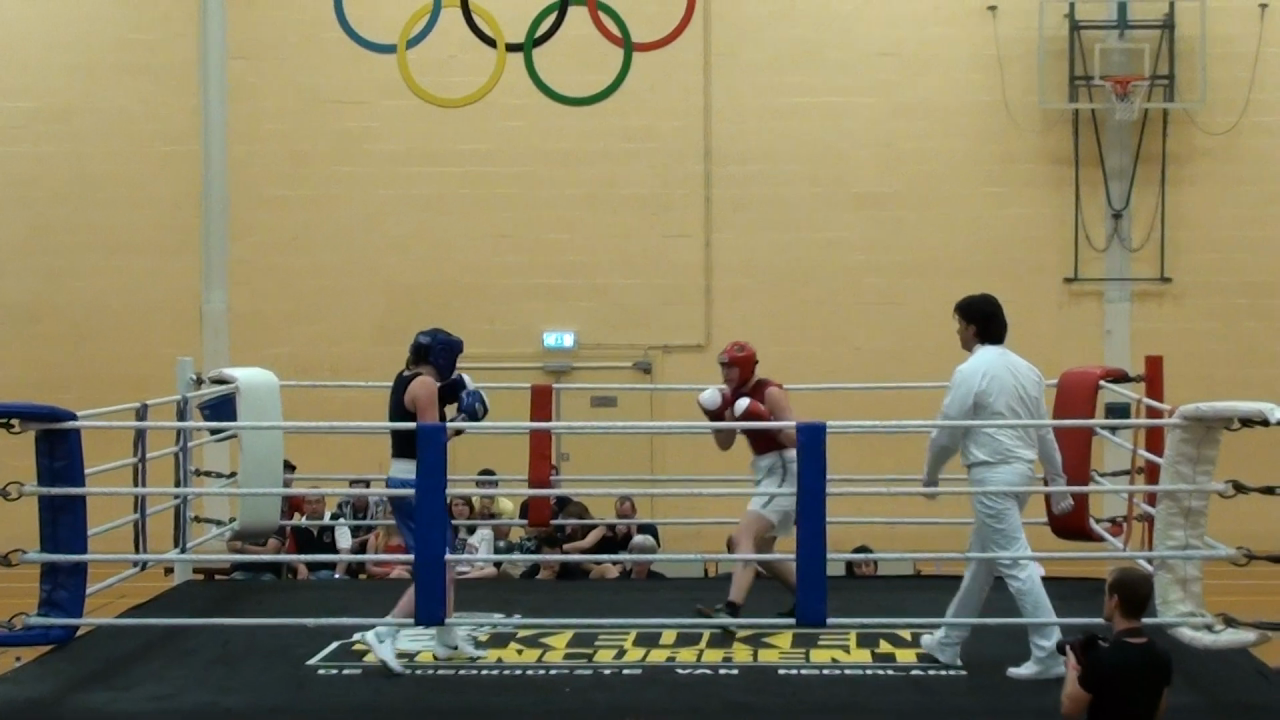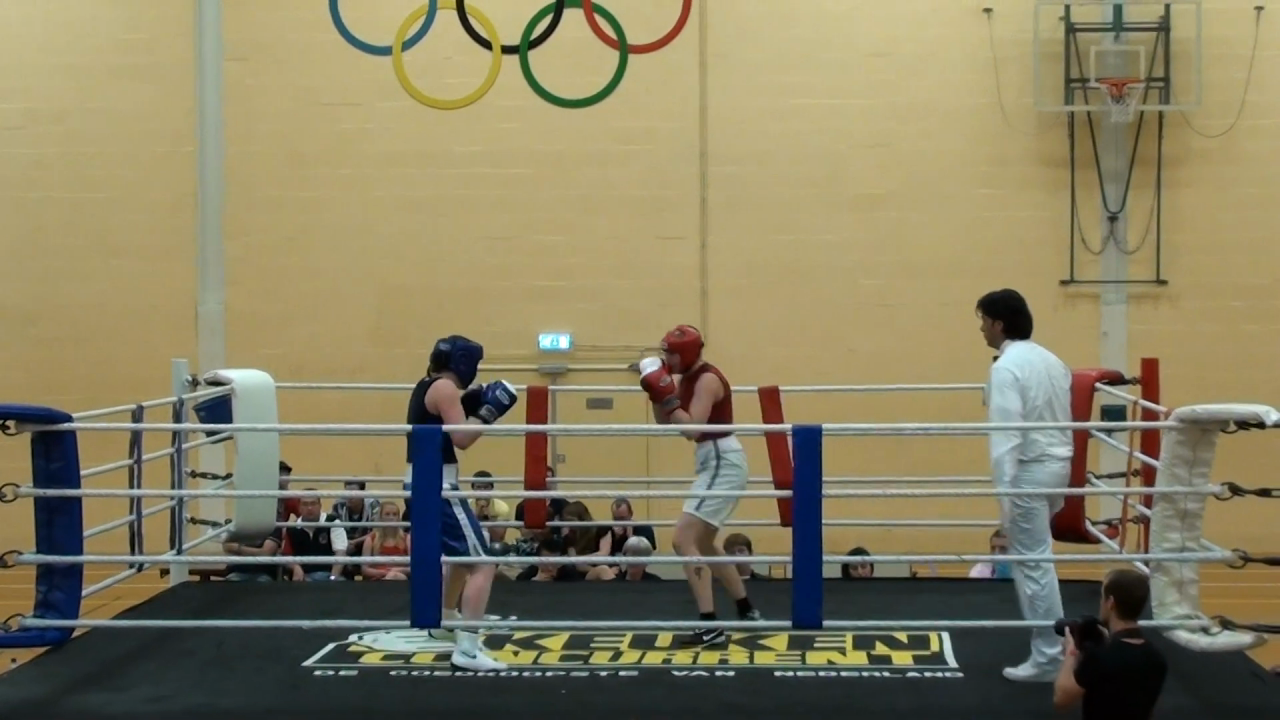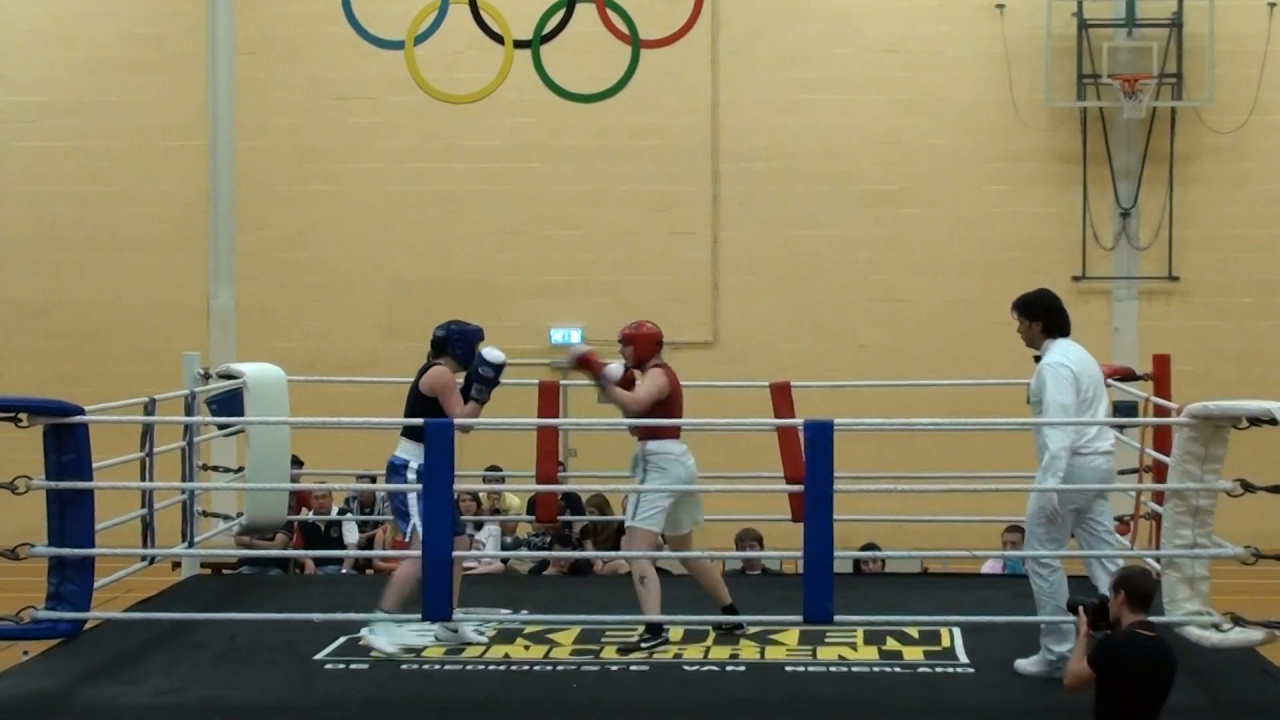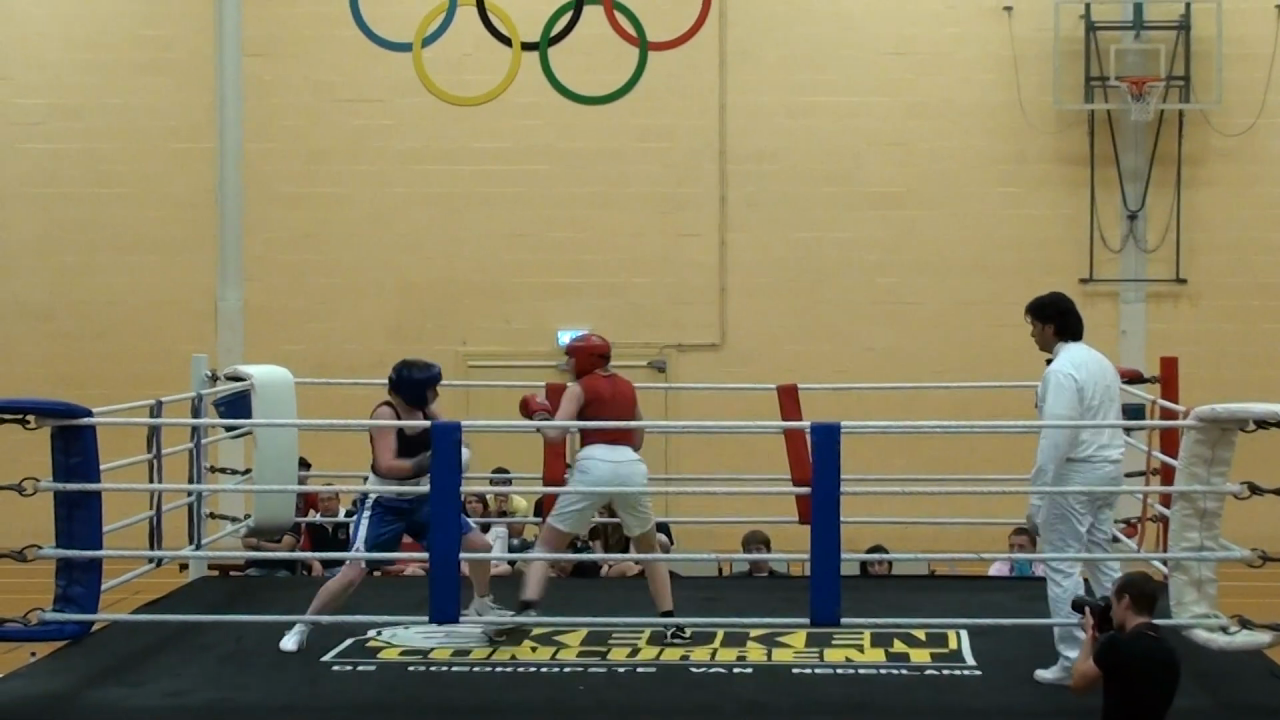
dt=0.3s
person 1, frame 1
left shoulder: (971, 372)
right shoulder: (1028, 371)
left elbow: (948, 431)
right elbow: (1044, 433)
left wrist: (931, 473)
right wrist: (1058, 483)
left hip: (993, 476)
right hip: (1021, 473)
left knee: (1015, 564)
right knee: (983, 557)
left ankle: (1049, 654)
right ankle: (949, 642)
person 1, frame 2
left shoulder: (1007, 367)
right shoulder: (1053, 362)
left elbow: (1006, 434)
left wrist: (1005, 490)
left hip: (1031, 473)
right hip: (1058, 468)
left knee: (1034, 564)
right knee: (1036, 559)
left ankle: (1050, 658)
right ankle: (1056, 642)
person 1, frame 3
left shoulder: (1055, 363)
right shoulder: (1082, 357)
left elbow: (1058, 427)
left wrist: (1050, 484)
left hip: (1072, 468)
right hip: (1099, 465)
left knee: (1042, 556)
right knee: (1103, 557)
left ankle: (1056, 652)
person 1, frame 4
left shoulder: (1062, 369)
right shoulder: (1102, 364)
left elbow: (1056, 437)
left wrist: (1036, 494)
left hip: (1076, 474)
right hip: (1109, 470)
left knee: (1062, 566)
right knee: (1102, 561)
left ankle: (1073, 661)
person 2, frame 1
left shoulder: (405, 380)
right shoulder: (425, 385)
left wrist: (450, 396)
right wrist: (464, 417)
left hip: (405, 483)
right hip: (417, 486)
left ankle: (448, 640)
right ankle: (384, 634)
person 2, frame 2
left shoulder: (427, 387)
right shoulder: (443, 388)
right elbow: (461, 439)
left wrist: (468, 406)
right wrist: (490, 409)
left knee: (464, 557)
right knee: (481, 567)
left ankle: (443, 618)
right ankle: (467, 649)
person 2, frame 3
left shoulder: (440, 374)
right shoulder: (441, 374)
left elbow: (448, 418)
right elbow: (462, 422)
left wrist: (473, 387)
right wrist: (482, 387)
right hip: (413, 471)
left knee: (459, 544)
right knee: (423, 551)
left ankle: (449, 624)
right ankle: (381, 626)
person 2, frame 4
left shoulder: (425, 408)
right shoulder: (385, 414)
right elbow: (386, 468)
right wrist: (425, 461)
left hip: (421, 498)
right hip: (384, 502)
left knee: (479, 546)
right knee: (353, 573)
left ankle: (483, 606)
right ankle: (301, 628)
person 3, frame 1
left shoulder: (771, 393)
right shoulder: (734, 395)
left elbow: (796, 438)
right elbow: (724, 444)
left wrist: (766, 419)
right wrist: (715, 417)
left hip: (785, 474)
right hip: (768, 474)
left knee: (742, 538)
right knee: (762, 550)
left ankle: (730, 611)
person 3, frame 2
left shoulder: (708, 379)
right shoulder: (686, 378)
left elbow: (691, 427)
right elbow: (661, 419)
left wrist: (665, 393)
right wrist: (658, 391)
left hip: (723, 465)
right hip: (719, 466)
left knee: (684, 542)
right knee: (704, 544)
left ankle: (712, 624)
right ankle: (745, 609)
person 3, frame 3
left shoulder: (657, 375)
right shoulder: (653, 375)
left elbow: (632, 405)
right elbow: (636, 426)
left wrist: (599, 374)
right wrist: (622, 384)
left hip: (660, 466)
right hip: (677, 465)
left knee: (637, 552)
right knee: (685, 550)
left ankle: (654, 630)
right ankle: (732, 616)
person 3, frame 4
left shoulder: (579, 388)
right shoulder: (626, 388)
left elbow: (555, 434)
left wrist: (538, 416)
left hip: (592, 470)
right hip: (631, 469)
left knee: (546, 547)
right knee: (649, 553)
left ankle: (527, 608)
right ankle: (672, 624)
